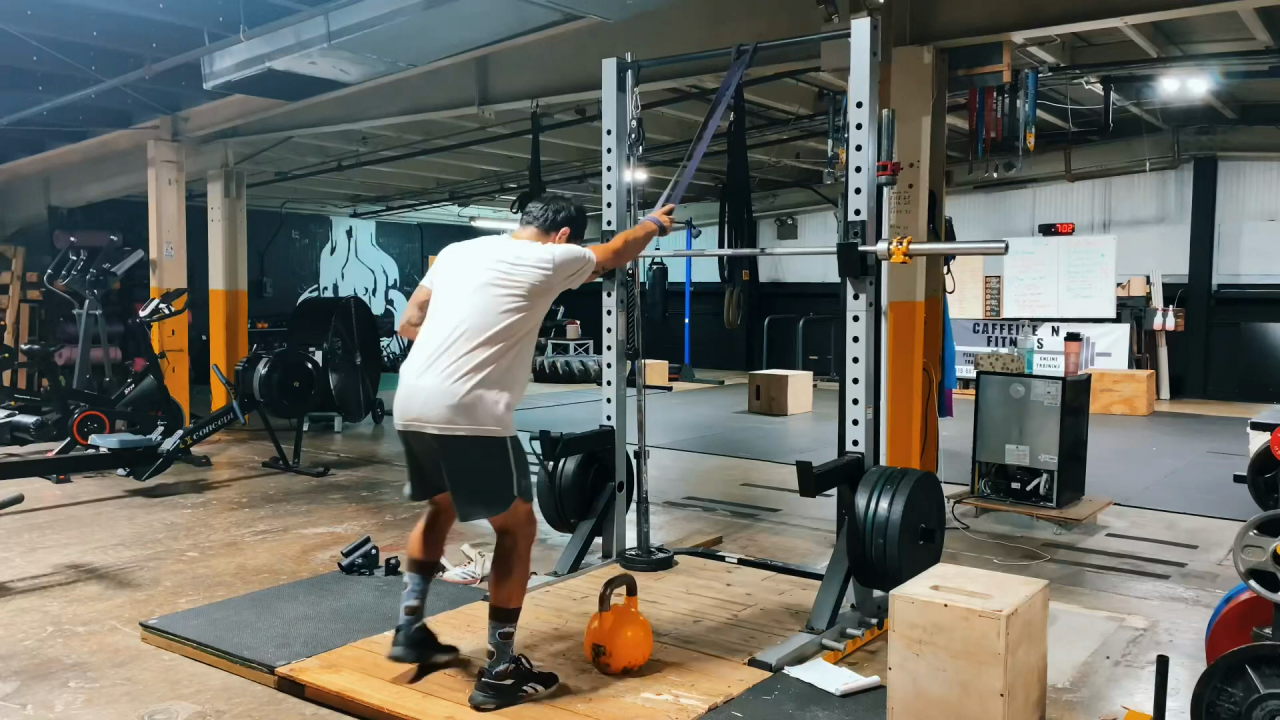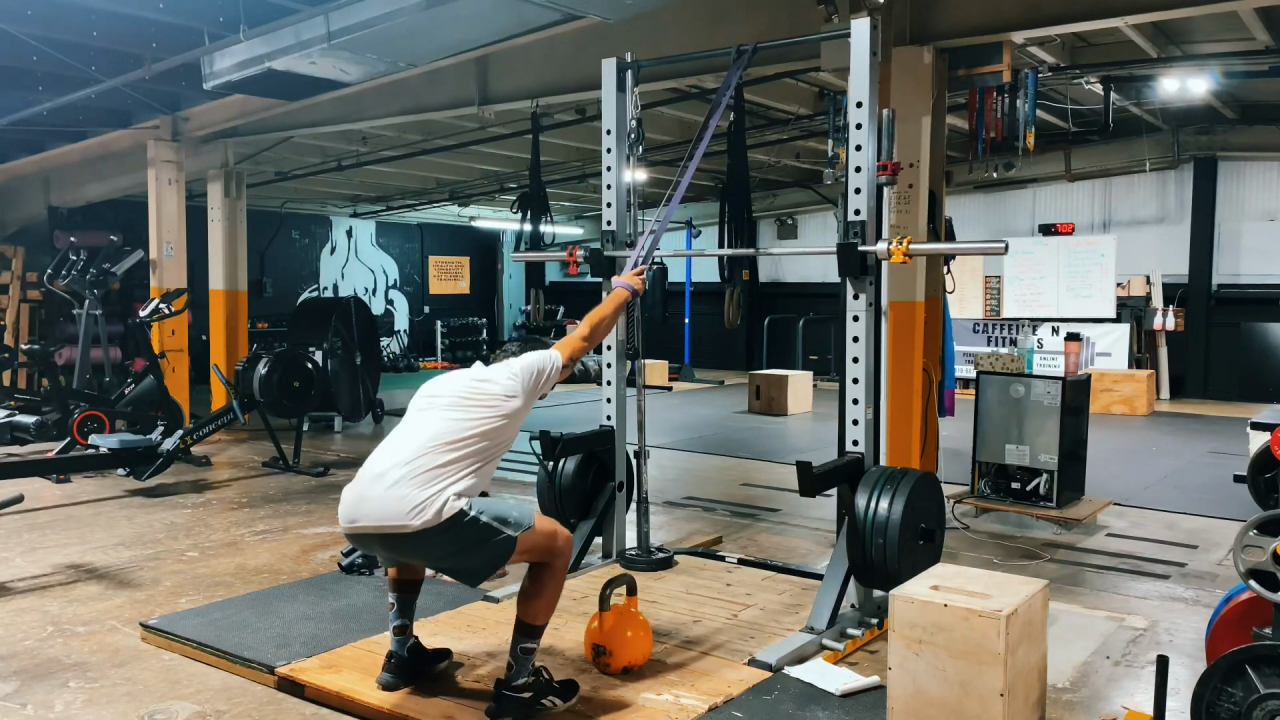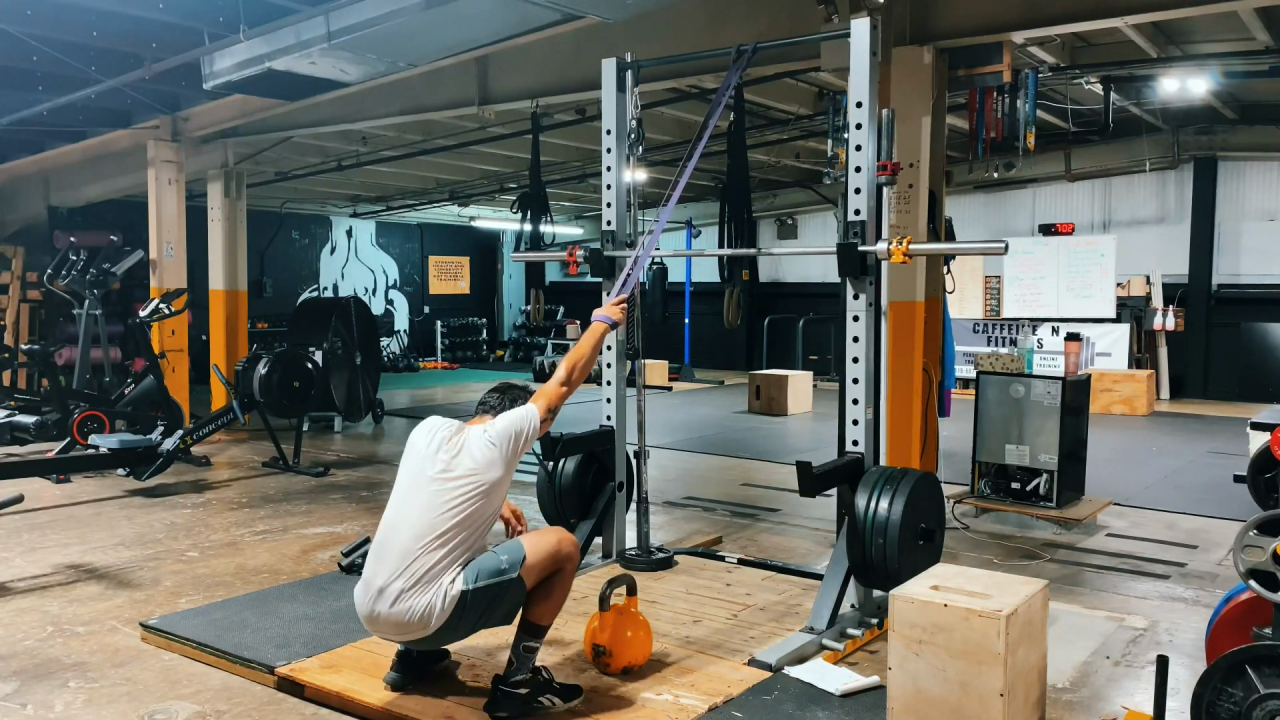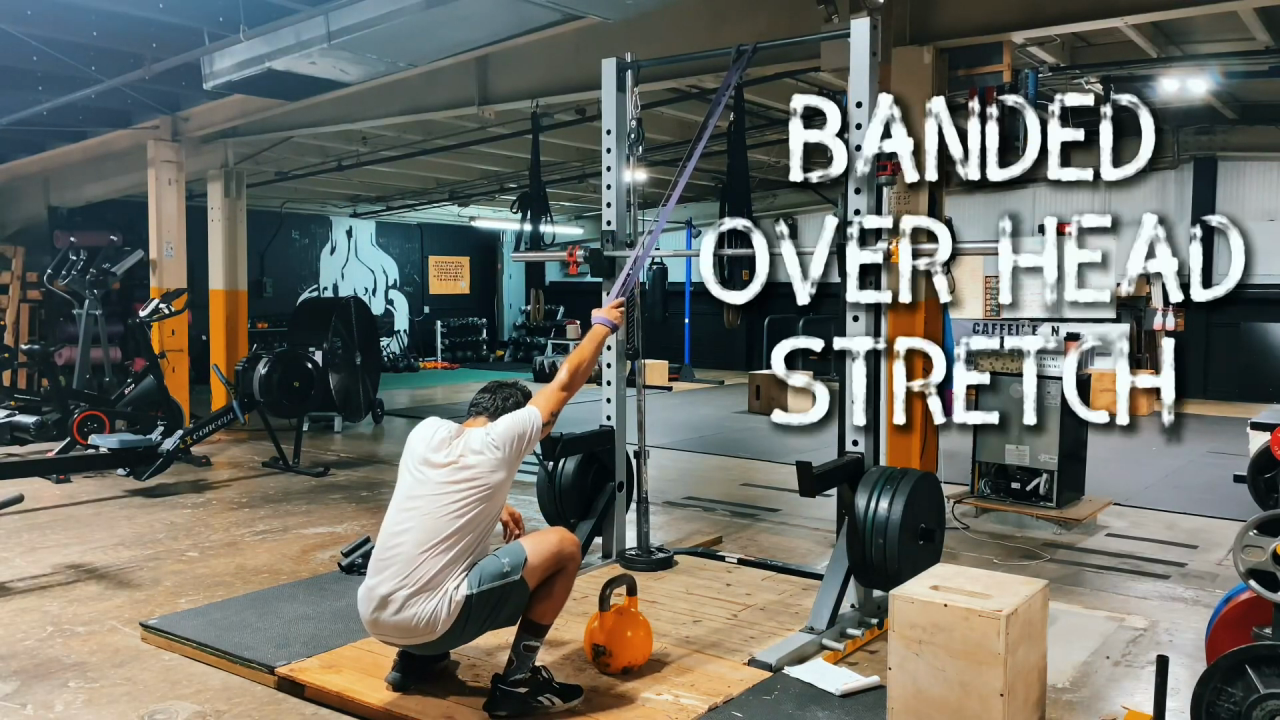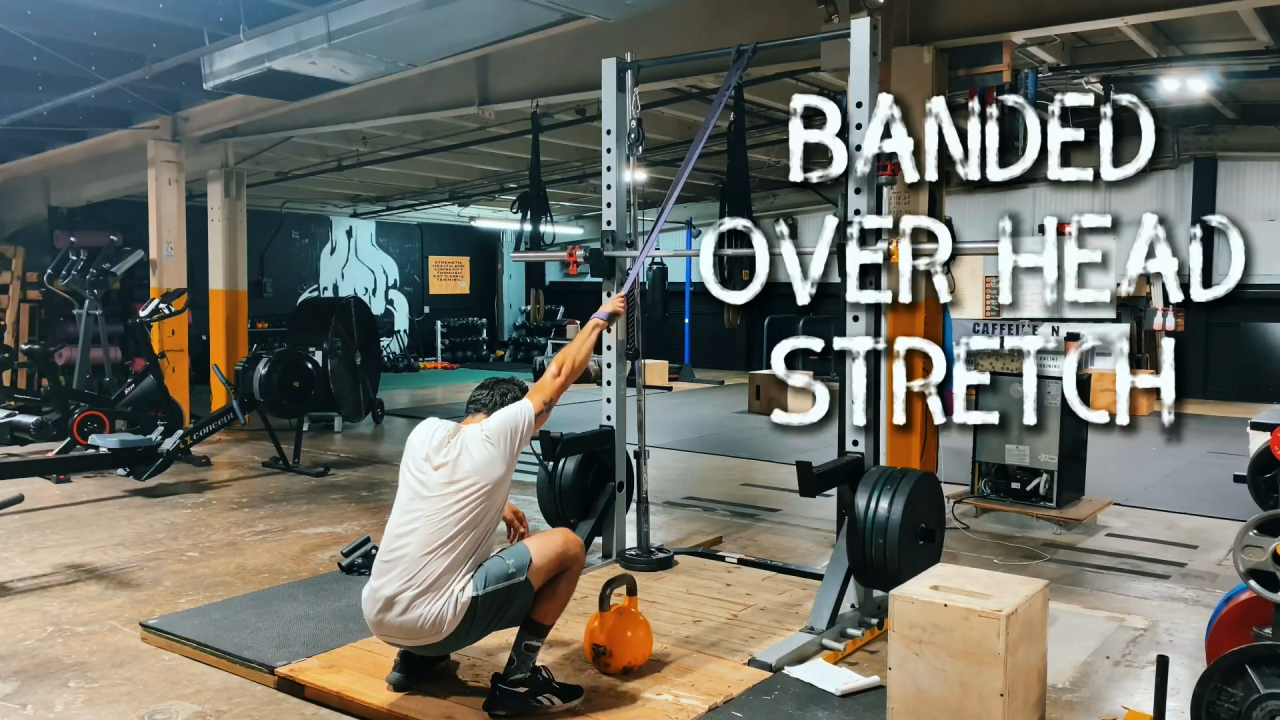
dt=1s
person 1, frame 1
left shoulder: (457, 252)
right shoulder: (548, 260)
left elbow: (409, 325)
right elbow: (615, 252)
right wrist: (653, 223)
left hip: (411, 402)
right hip: (468, 413)
left knee: (440, 507)
right knee: (516, 530)
left ankle: (410, 633)
right ankle: (500, 672)
person 1, frame 2
left shoulder: (441, 381)
right shoulder: (518, 376)
right elbow: (585, 336)
left wrist: (490, 514)
right wrist: (624, 289)
left hip: (354, 518)
right hip: (414, 518)
right knee: (556, 543)
left ankle: (402, 656)
person 1, frame 3
left shoulder: (429, 429)
right shoulder: (498, 438)
right elbow: (563, 381)
right wrist: (603, 322)
left hip: (370, 611)
right hip: (422, 617)
right knee: (563, 545)
left ankle: (411, 657)
right ankle: (516, 684)
person 1, frame 4
left shoulder: (427, 431)
right shoulder: (498, 440)
right elbow: (565, 382)
right wrist: (603, 326)
left hip: (373, 616)
right hip: (428, 622)
right knee: (564, 544)
left ankle: (413, 659)
right ankle: (516, 684)
person 1, frame 5
left shoulder: (426, 432)
right shoulder: (495, 434)
right elbow: (559, 375)
left wrist: (498, 506)
right wrist: (599, 319)
left hip: (378, 617)
right hip: (432, 623)
right knee: (567, 545)
left ankle: (413, 659)
right ankle: (516, 683)
